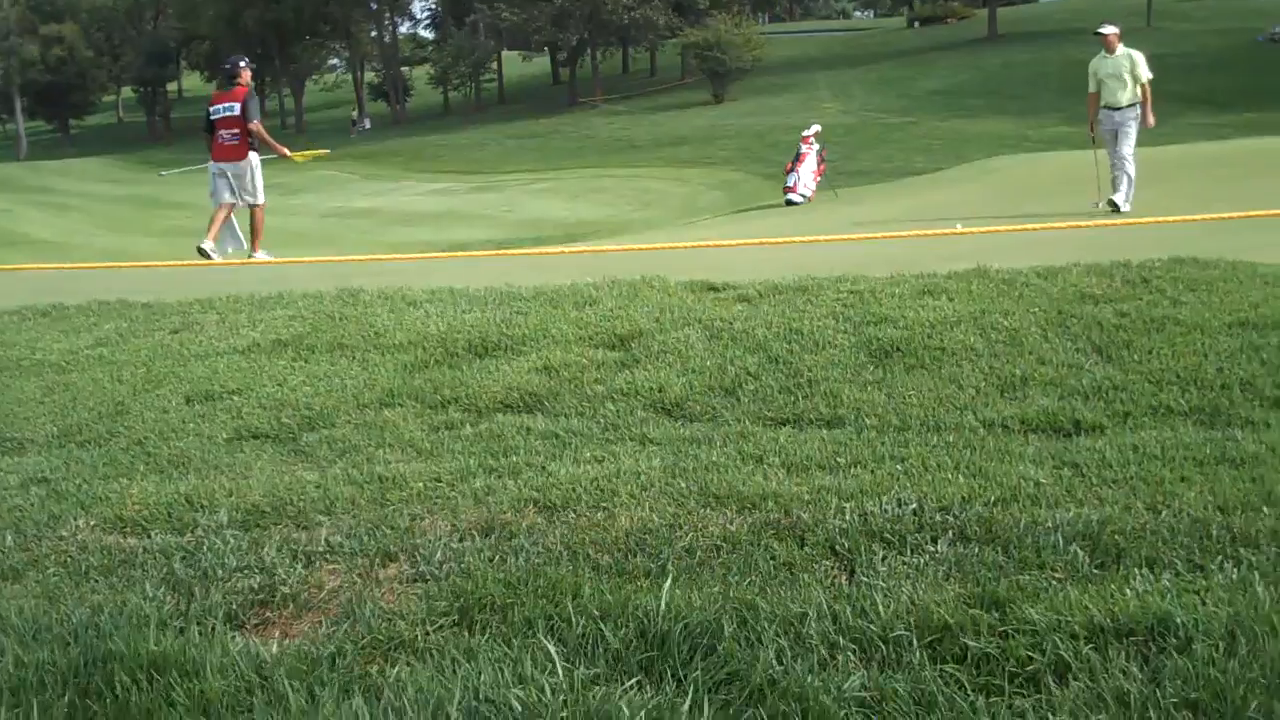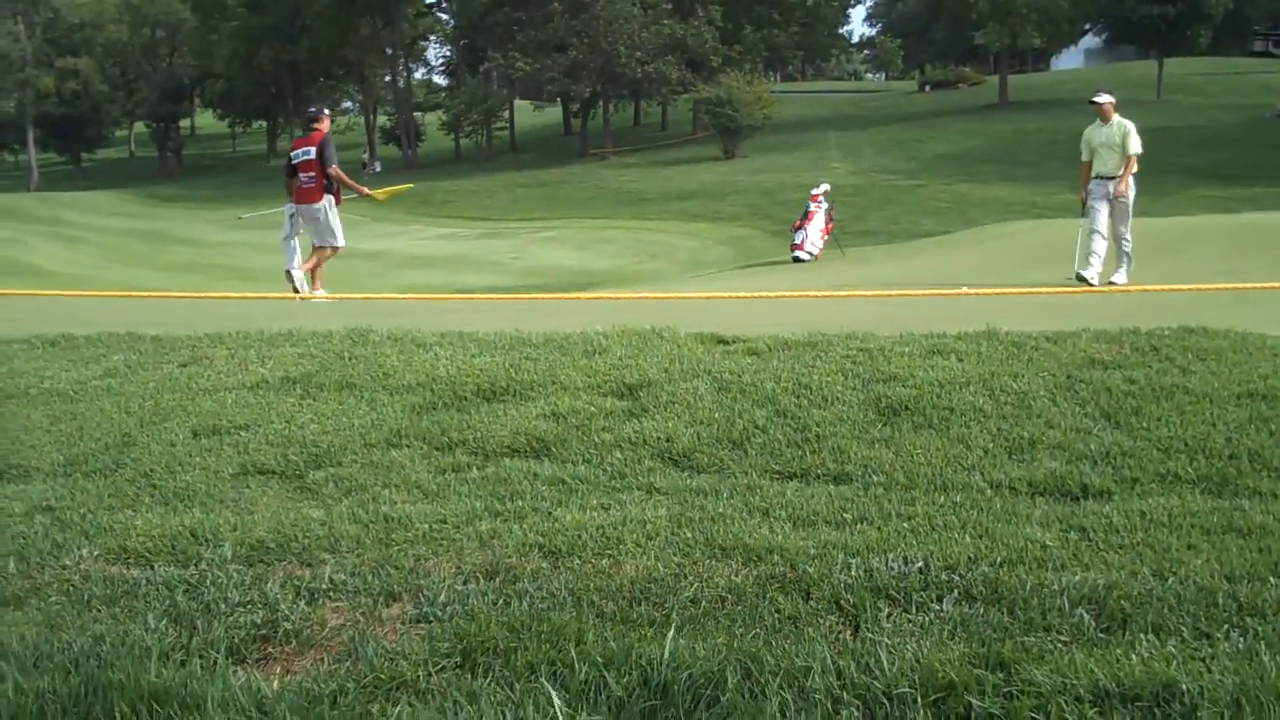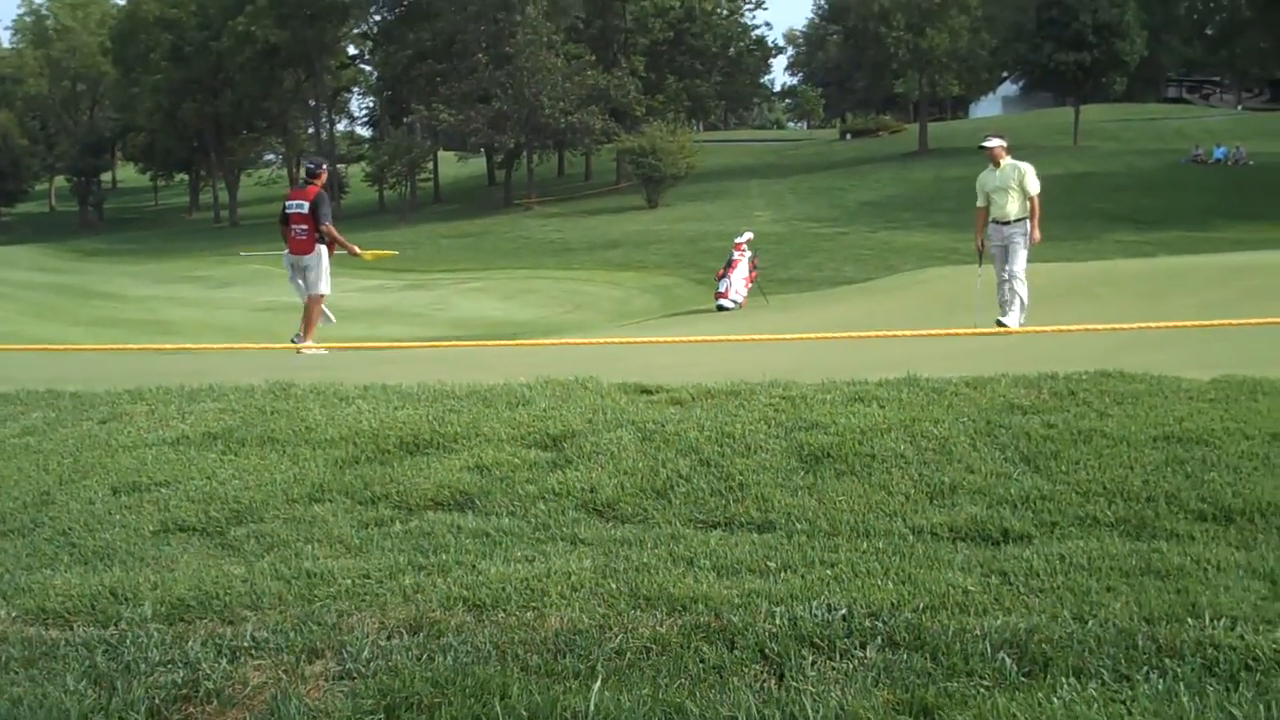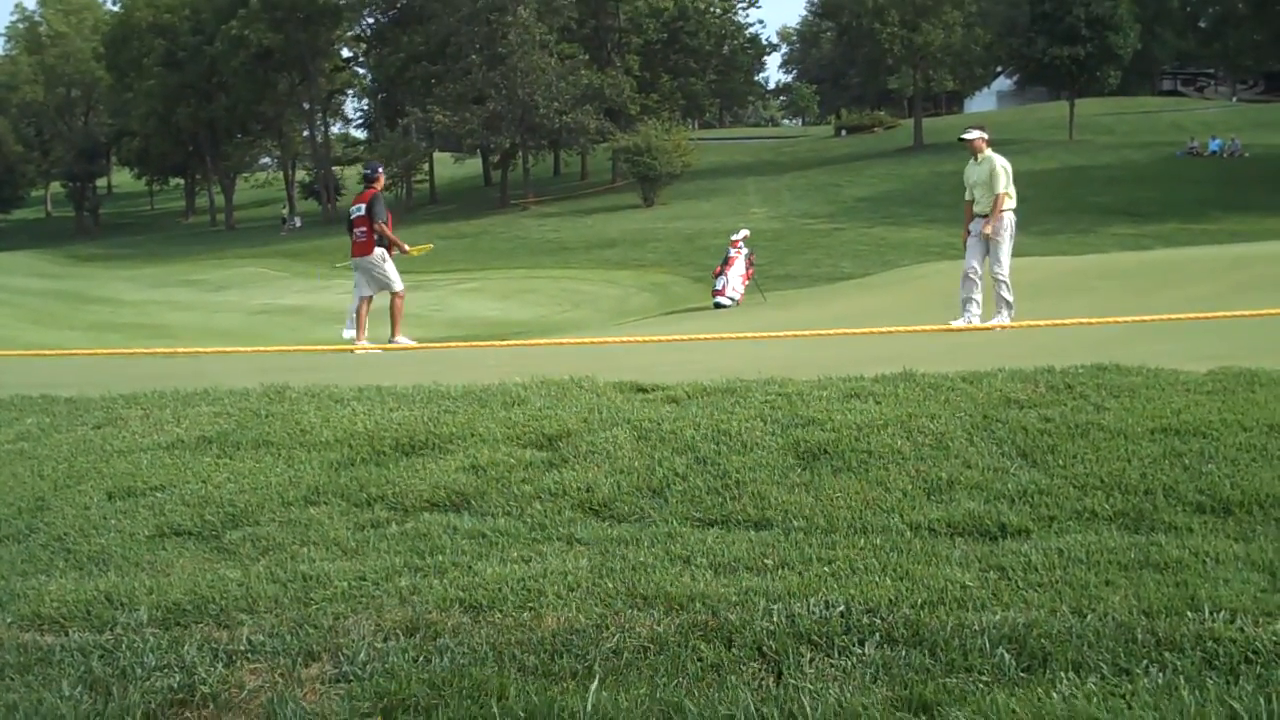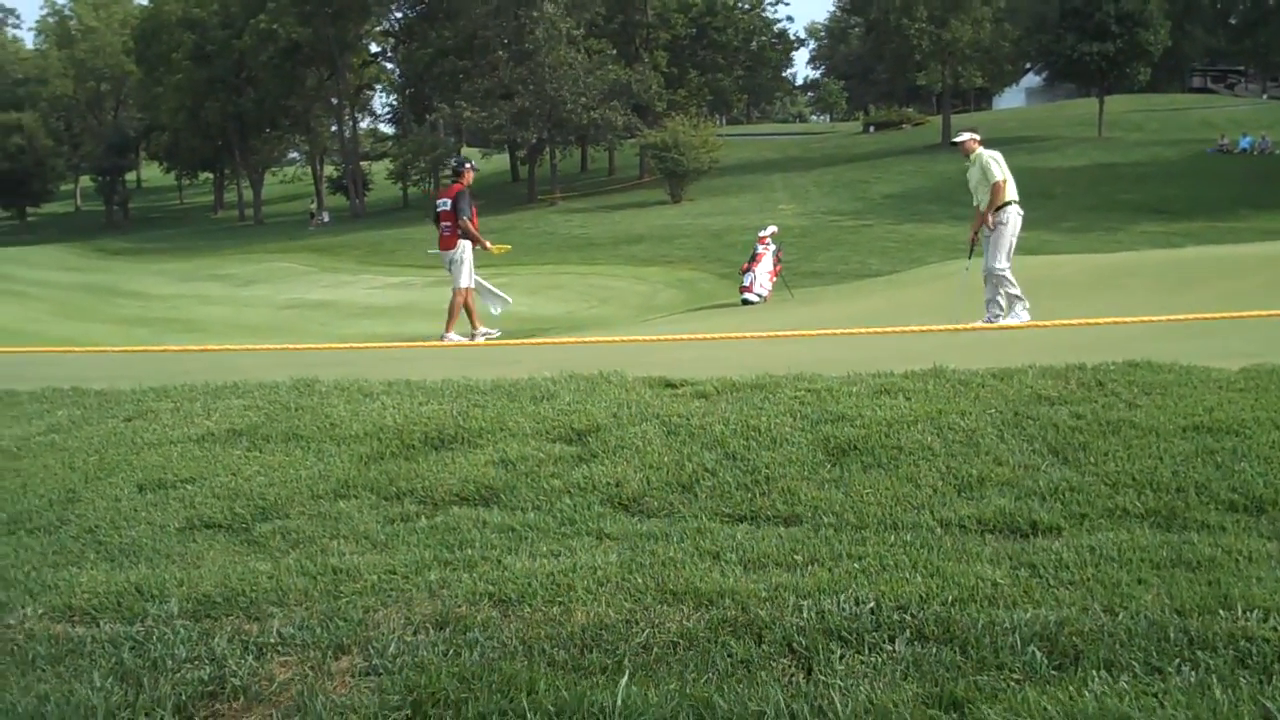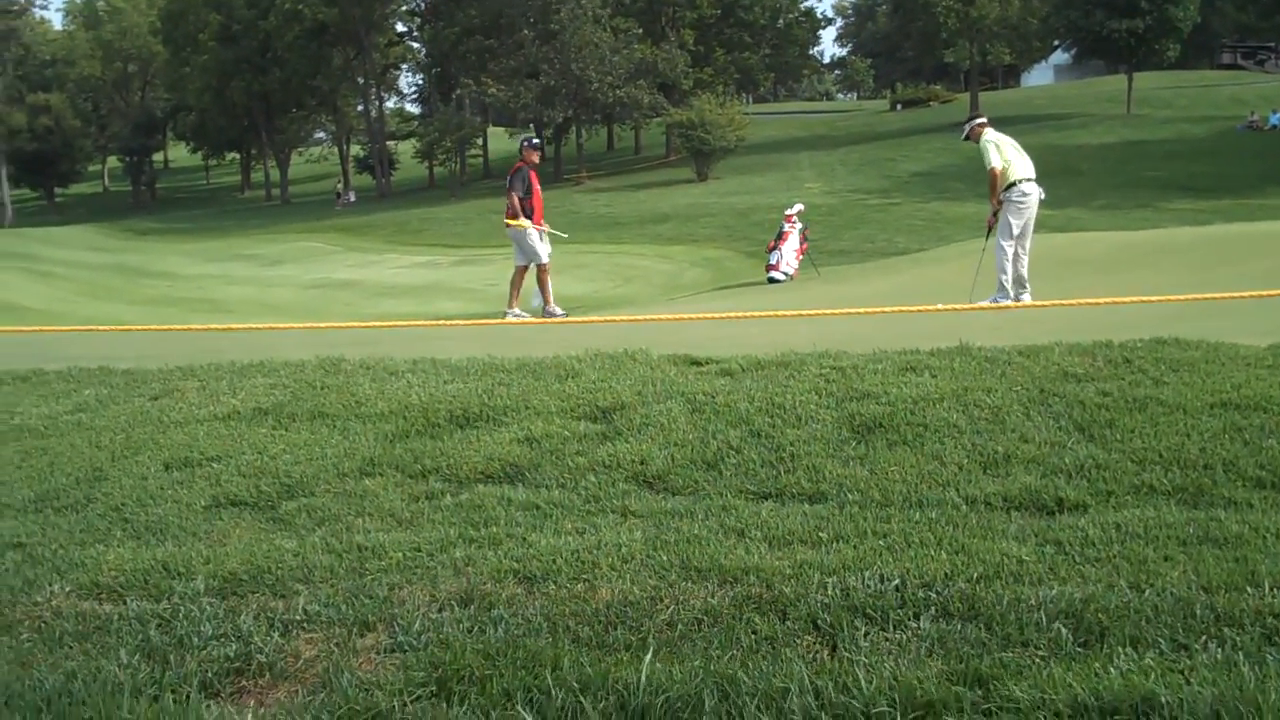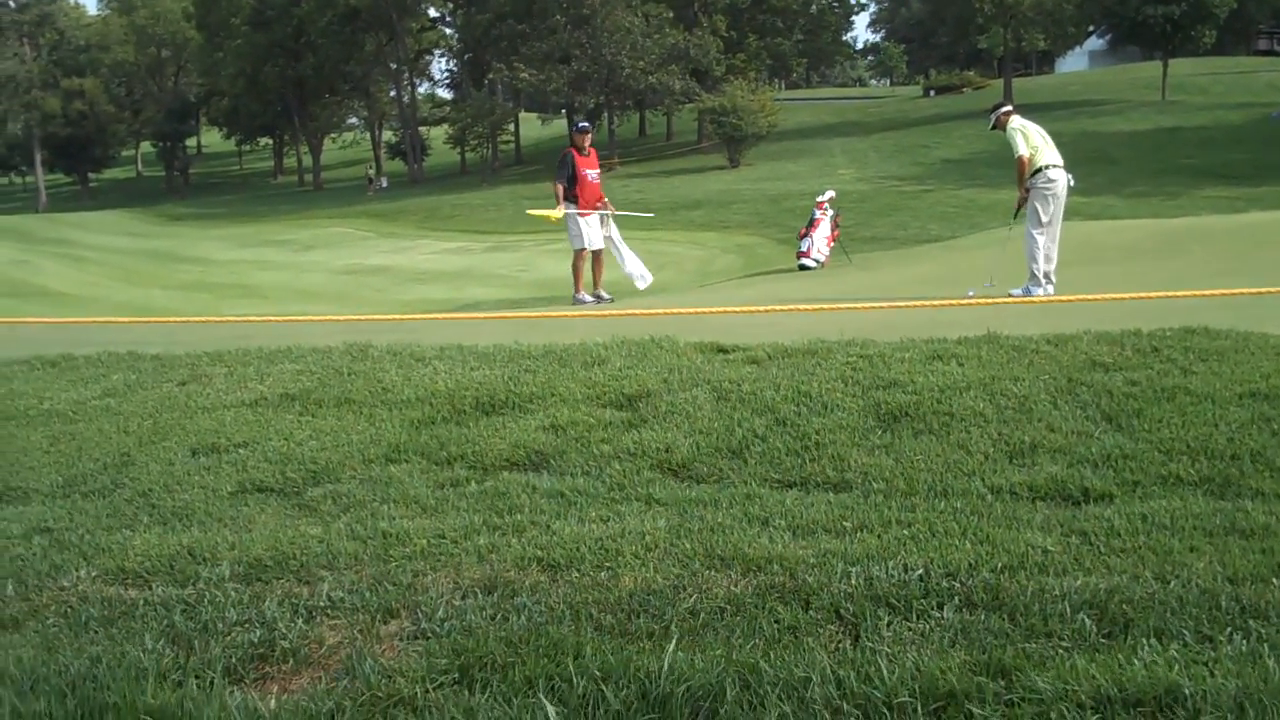
dt=0.7s
person 1, frame 1
left shoulder: (1133, 56)
right shoulder: (1095, 63)
left elbow: (1145, 85)
right elbow: (1093, 94)
left wrist: (1148, 112)
right wrist: (1091, 120)
left hip: (1129, 112)
right hip: (1107, 114)
left knee: (1124, 154)
right knee: (1114, 160)
left ankle: (1122, 197)
right ankle: (1122, 200)
person 1, frame 2
left shoulder: (1126, 127)
right shoulder: (1090, 132)
left elbow: (1132, 157)
left wrist: (1123, 182)
right wrist: (1083, 188)
left hip: (1121, 183)
right hip: (1098, 184)
left knee: (1121, 232)
right knee: (1097, 229)
left ankle: (1122, 271)
right ankle: (1091, 273)
person 1, frame 3
left shoulder: (1021, 169)
right shoulder: (983, 177)
left elbow: (1034, 198)
right elbow: (982, 208)
left wrist: (1035, 227)
right wrist: (978, 235)
left hip: (1019, 227)
right hip: (995, 229)
left knee: (1015, 272)
right knee: (1002, 277)
left ankle: (1014, 318)
right ankle: (1008, 318)
person 1, frame 4
left shoulder: (997, 163)
right shoulder: (969, 168)
left elbow: (1000, 196)
left wrist: (989, 224)
right wrist: (966, 227)
left hip: (1000, 220)
right hip: (978, 222)
left knee: (999, 271)
right knee: (970, 269)
left ankle: (1004, 315)
right ankle: (971, 315)
person 1, frame 5
left shoulder: (987, 156)
right shoulder: (971, 170)
left elbow: (999, 184)
left wrist: (989, 213)
right wrist: (975, 230)
left hip: (1006, 214)
right hip: (991, 219)
left knee: (998, 266)
right knee: (989, 270)
left ankle: (1020, 308)
right ankle: (995, 316)
person 1, frame 6
left shoulder: (987, 140)
right shoulder: (1000, 138)
left elbow: (995, 171)
left wrist: (993, 198)
right wrist: (996, 211)
left hip: (1018, 193)
right hip: (1030, 191)
left knee: (1004, 244)
right knee: (1019, 247)
left ankle: (1003, 297)
right ankle: (1022, 293)
person 1, frame 7
left shoulder: (1013, 127)
right shoulder: (1028, 125)
left elbow: (1023, 159)
left wrist: (1021, 186)
right wrist: (1026, 190)
left hip: (1046, 180)
right hip: (1059, 177)
left knee: (1035, 233)
right knee: (1050, 235)
left ankle: (1035, 285)
right ankle: (1047, 283)
person 2, frame 1
left shoulder: (215, 99)
right shoulder: (247, 94)
left elbow: (209, 133)
right elbow: (253, 126)
left wrist: (215, 155)
right wrist: (276, 148)
left hip: (220, 160)
right hip: (244, 158)
left knee: (225, 205)
right knee: (257, 205)
left ankle: (208, 242)
right ankle: (256, 253)
person 2, frame 2
left shoulder: (296, 144)
right shoulder: (324, 139)
left elbow: (289, 178)
right elbow: (332, 170)
left wrist: (293, 199)
right wrist: (357, 188)
left hip: (303, 202)
right hip: (322, 200)
left knee: (318, 245)
right knee: (332, 246)
left ankle: (317, 291)
right ankle: (298, 271)
person 2, frame 3
left shoulder: (291, 194)
right shoulder: (319, 195)
left elbow: (283, 225)
right elbow: (325, 227)
left wrist: (290, 245)
right wrist: (349, 247)
left hip: (296, 253)
right hip: (314, 251)
left knee: (312, 296)
right knee: (317, 297)
left ankle: (302, 334)
right ankle: (306, 343)
person 2, frame 4
left shoulder: (356, 200)
right shoulder: (375, 196)
left elbow: (350, 230)
right elbow: (377, 225)
right wrist: (399, 244)
left hip: (358, 255)
right hip: (375, 253)
left knee: (365, 298)
right knee: (398, 292)
left ankle: (360, 340)
right ankle: (396, 336)
person 2, frame 5
left shoulder: (442, 193)
right shoulder: (462, 192)
left elbow: (437, 222)
right elbow: (463, 222)
right wrist: (482, 241)
left hip: (445, 247)
right hip: (460, 246)
left knee: (466, 289)
right knee: (460, 291)
left ankle: (477, 329)
right ankle: (449, 334)
person 2, frame 6
left shoulder: (528, 170)
right shoulder: (521, 170)
right elbow: (512, 195)
left wrist: (540, 221)
right wrist: (520, 216)
left hip: (524, 226)
right hip: (524, 225)
left knee: (521, 267)
right knee: (543, 264)
left ankle: (512, 309)
right ankle: (548, 306)
person 2, frame 7
left shoulder: (593, 154)
right shoulder: (569, 156)
right elbow: (559, 182)
left wrist: (605, 201)
right wrist: (560, 203)
left hip: (593, 211)
right hip: (576, 210)
left knee: (598, 250)
right knee: (581, 252)
left ankle: (597, 290)
right ankle: (578, 294)
